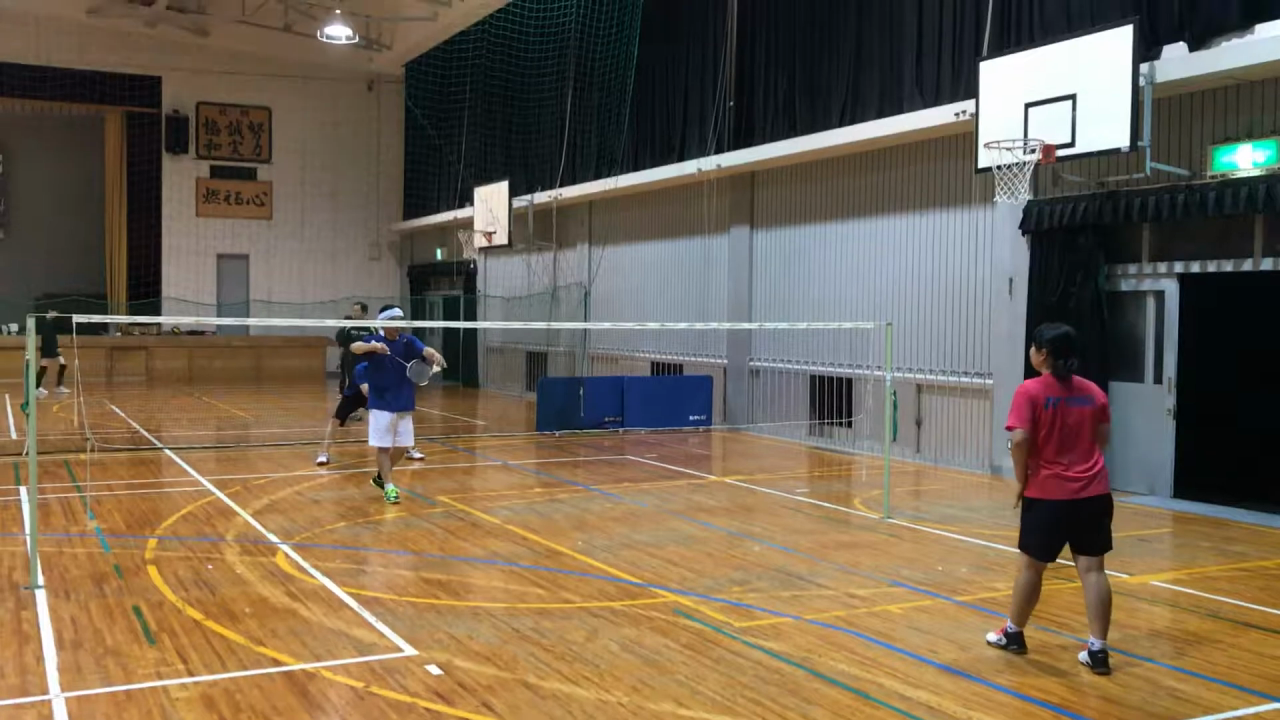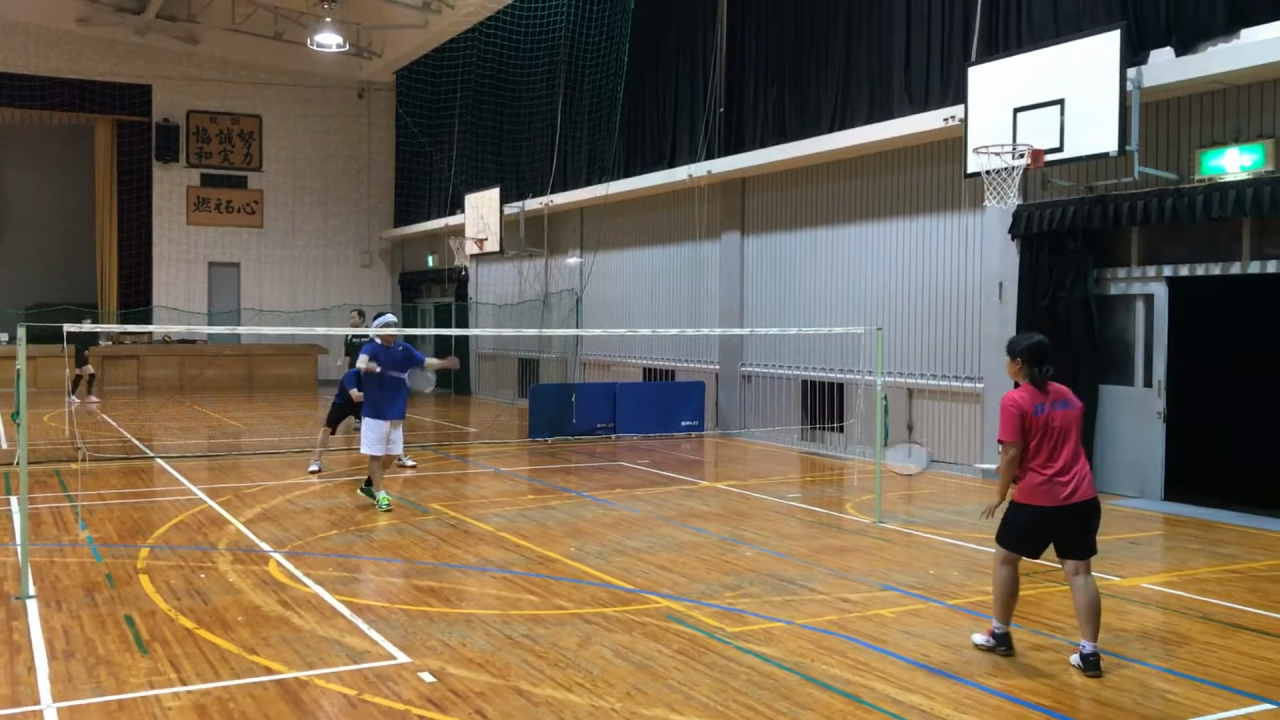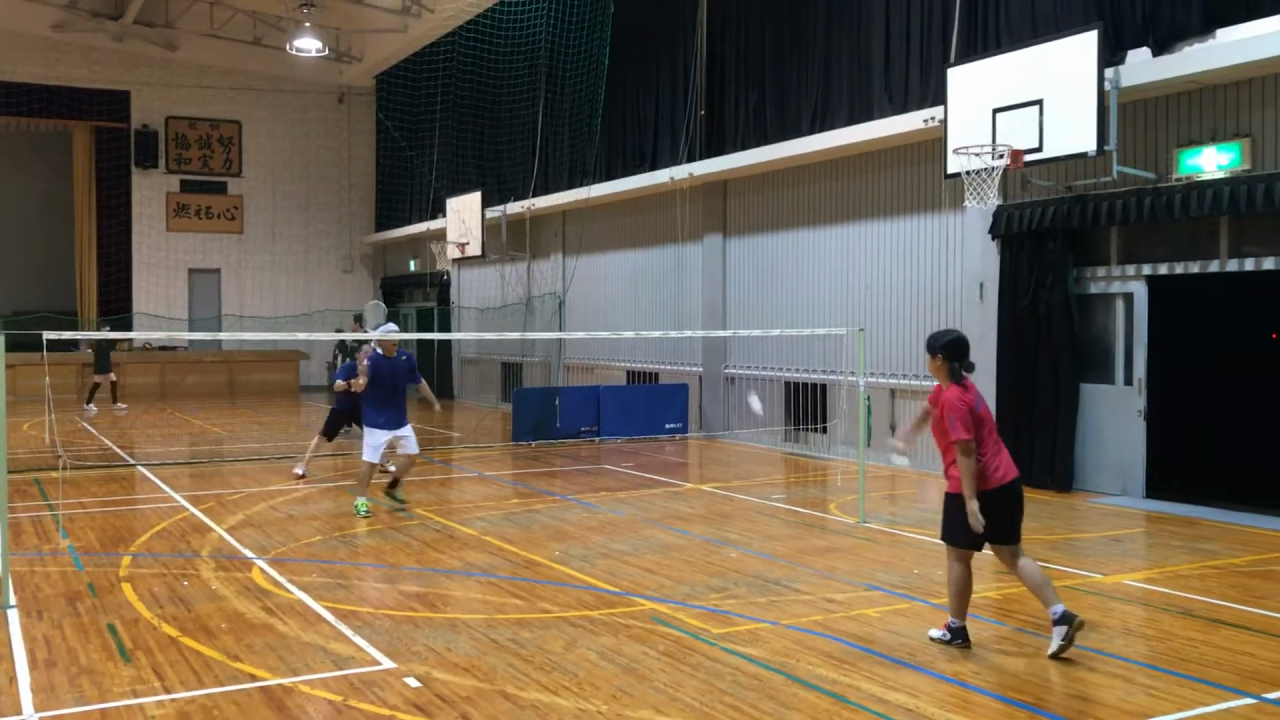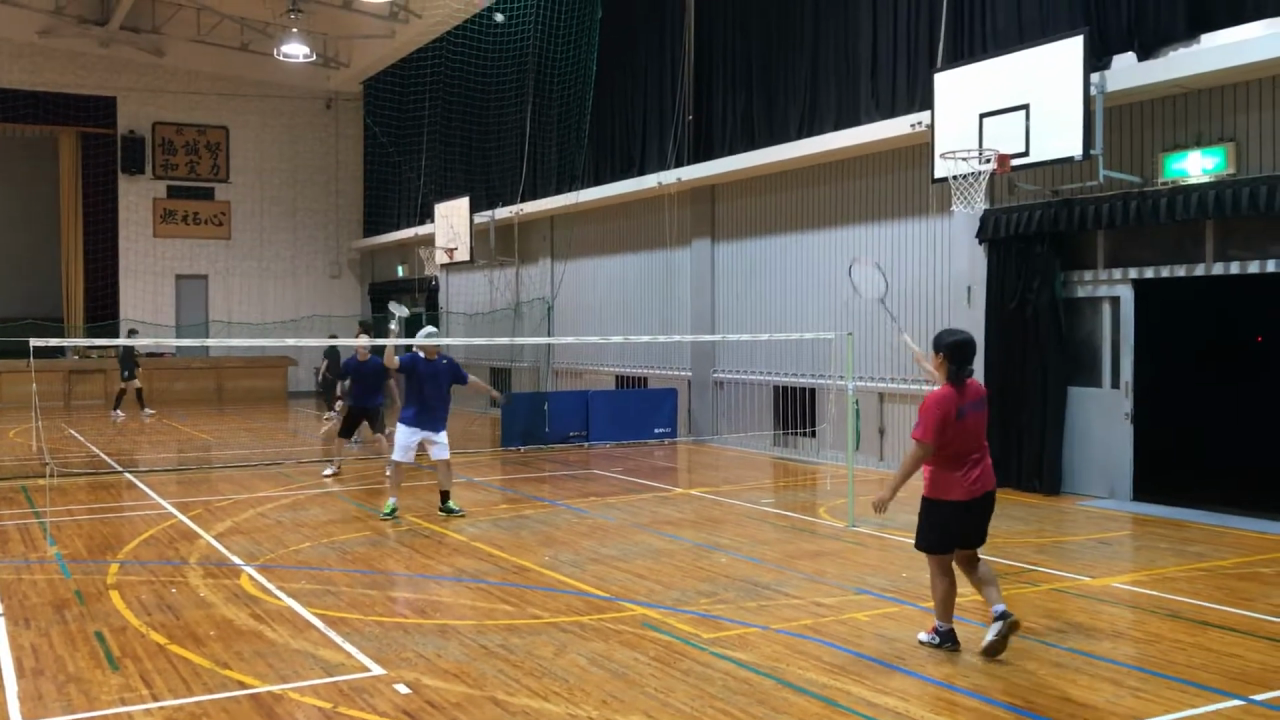
dt=0.5s
person 1, frame 1
left shoulder: (1030, 390)
right shoulder: (1094, 392)
left elbow: (1020, 440)
right elbow: (1102, 439)
left wrist: (1022, 481)
left hip: (1048, 494)
right hip: (1094, 493)
left knee: (1031, 566)
right knee: (1092, 569)
left ankle: (1013, 634)
right ankle: (1098, 650)
person 1, frame 2
left shoulder: (1015, 400)
right shoulder: (1068, 397)
left elbow: (1012, 455)
left wrist: (1000, 494)
left hip: (1037, 499)
right hip: (1081, 498)
left knee: (1005, 559)
right knee: (1079, 572)
left ankle: (999, 634)
right ankle: (1089, 652)
person 1, frame 3
left shoulder: (954, 398)
right shoulder: (953, 386)
left elbow: (966, 452)
right elbow: (931, 409)
left wrist: (970, 500)
right wrist: (907, 435)
left hip: (978, 489)
right hip: (1006, 483)
left knee: (957, 557)
right knee: (1013, 555)
left ankle: (956, 628)
right ankle: (1061, 616)
person 1, frame 4
left shoulder: (937, 400)
right shoulder: (976, 388)
left elbow: (921, 452)
left wrist: (890, 490)
right wrist: (929, 367)
left hip: (946, 495)
right hip: (982, 490)
left knee: (939, 563)
right knee: (968, 557)
left ankle: (943, 632)
right ankle: (1000, 614)
person 2, frame 1
left shoulder: (409, 341)
right shoulder: (375, 340)
left elbow: (426, 351)
right elbow: (354, 347)
left wrist: (435, 355)
right wrist: (373, 346)
left hip: (404, 405)
right hip: (381, 405)
left knee: (402, 447)
right knee: (383, 447)
left ankle: (381, 477)
right ankle: (389, 486)
person 2, frame 2
left shoulder: (404, 349)
right shoulder: (371, 347)
left elbow: (426, 363)
right elbow: (361, 361)
left wrist: (445, 363)
right wrist: (366, 366)
left hip: (396, 413)
right hip: (375, 413)
left knee: (390, 455)
right knee: (376, 455)
left ankle: (369, 485)
right ankle: (380, 494)
person 2, frame 3
left shoulder: (407, 358)
right shoulder: (372, 360)
left elbow: (419, 382)
left wrist: (434, 402)
right wrist: (362, 376)
left hip: (400, 420)
right hip: (377, 421)
left knee: (410, 456)
right knee: (370, 462)
left ankle: (392, 488)
right ankle: (361, 500)
person 2, frame 4
left shoulder: (447, 363)
right shoulder: (412, 360)
left elbow: (467, 380)
right elbow: (389, 362)
left wrist: (490, 390)
right wrist: (392, 336)
left hip: (436, 425)
right hip: (410, 423)
left knee: (443, 462)
right knee: (399, 462)
left ankle: (445, 503)
right ankle: (392, 502)
